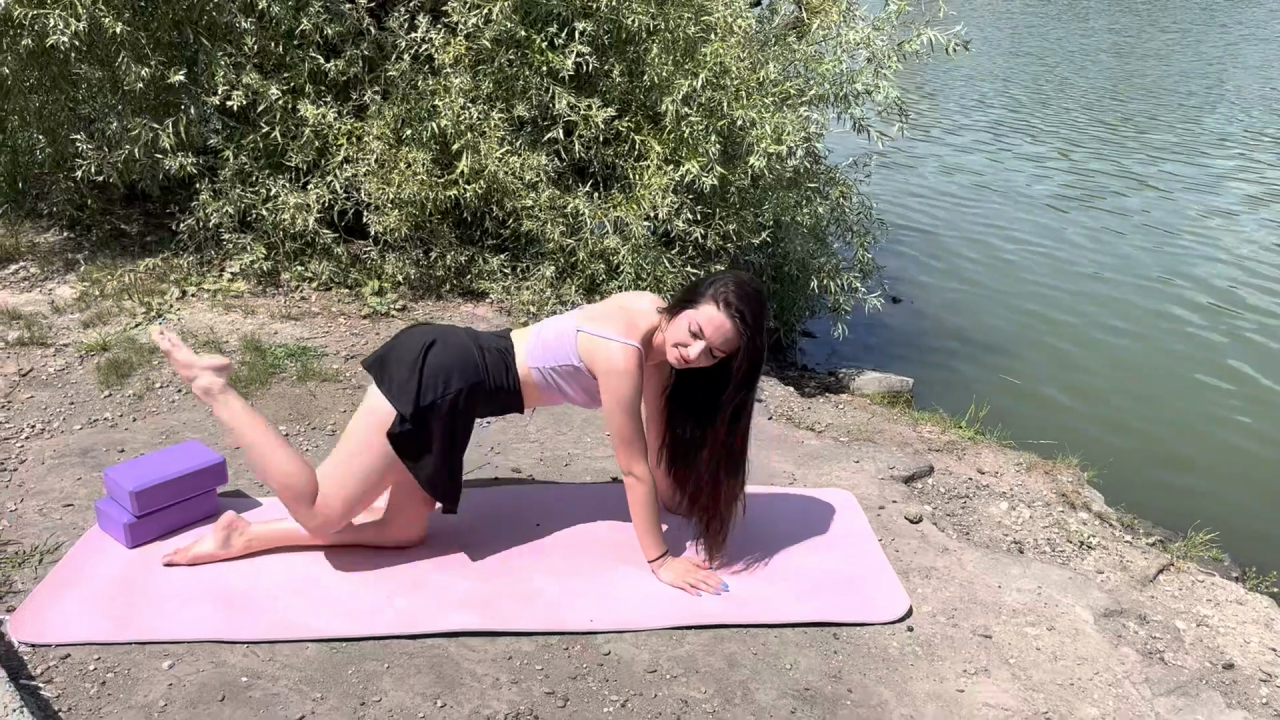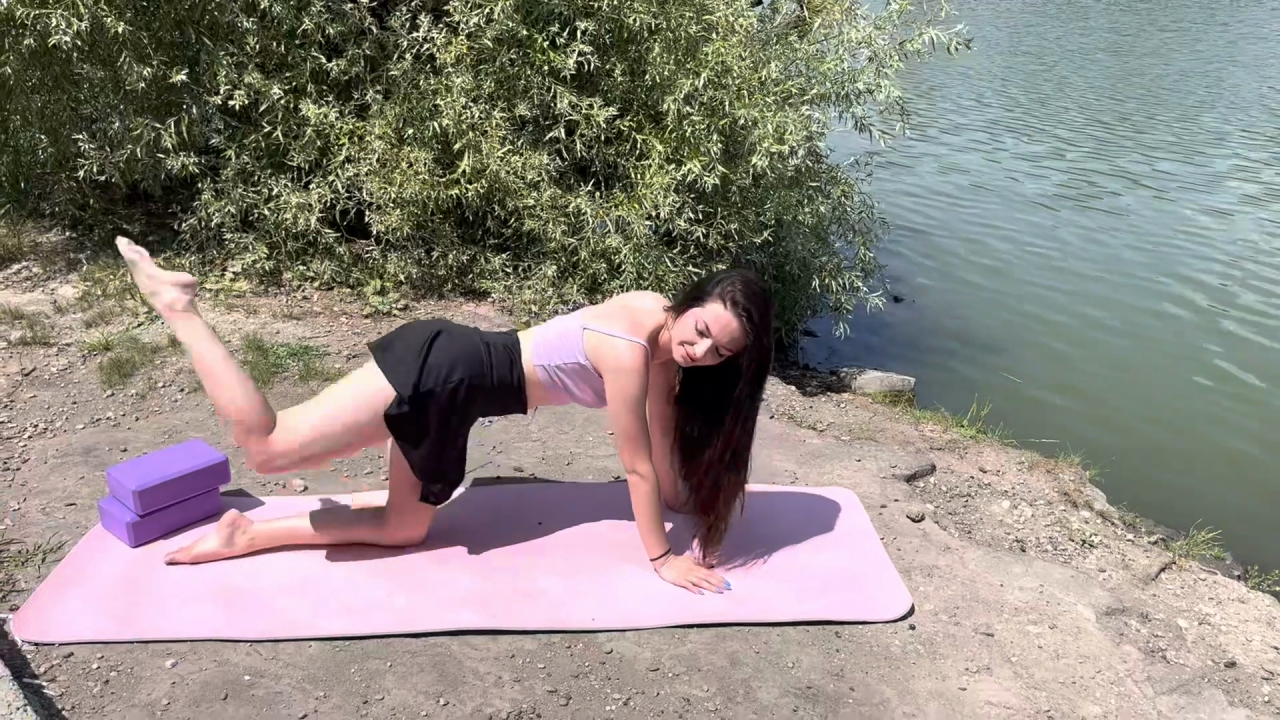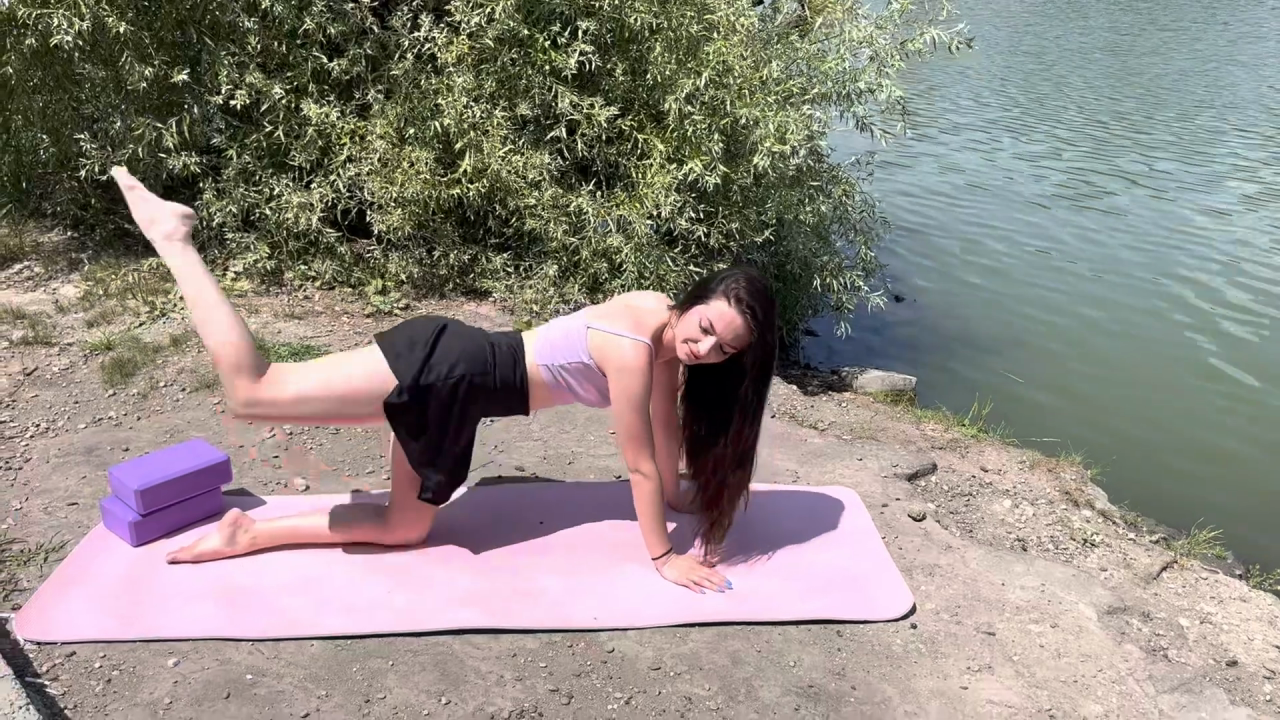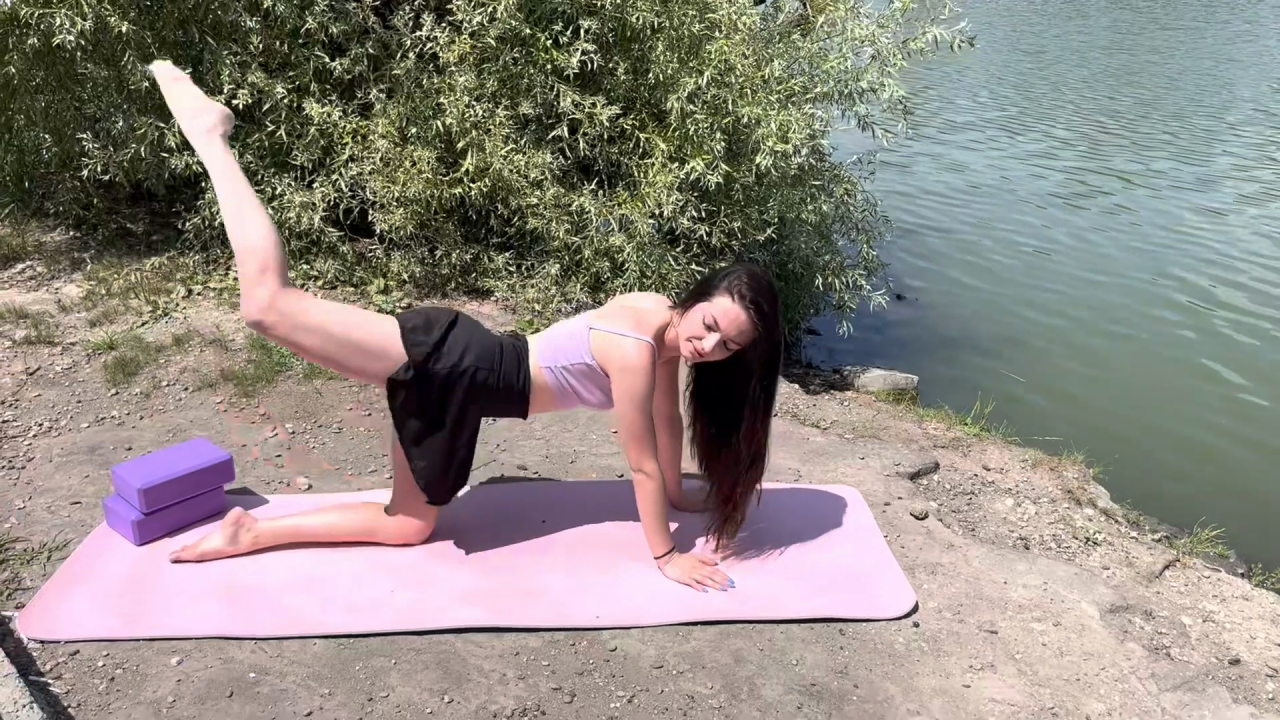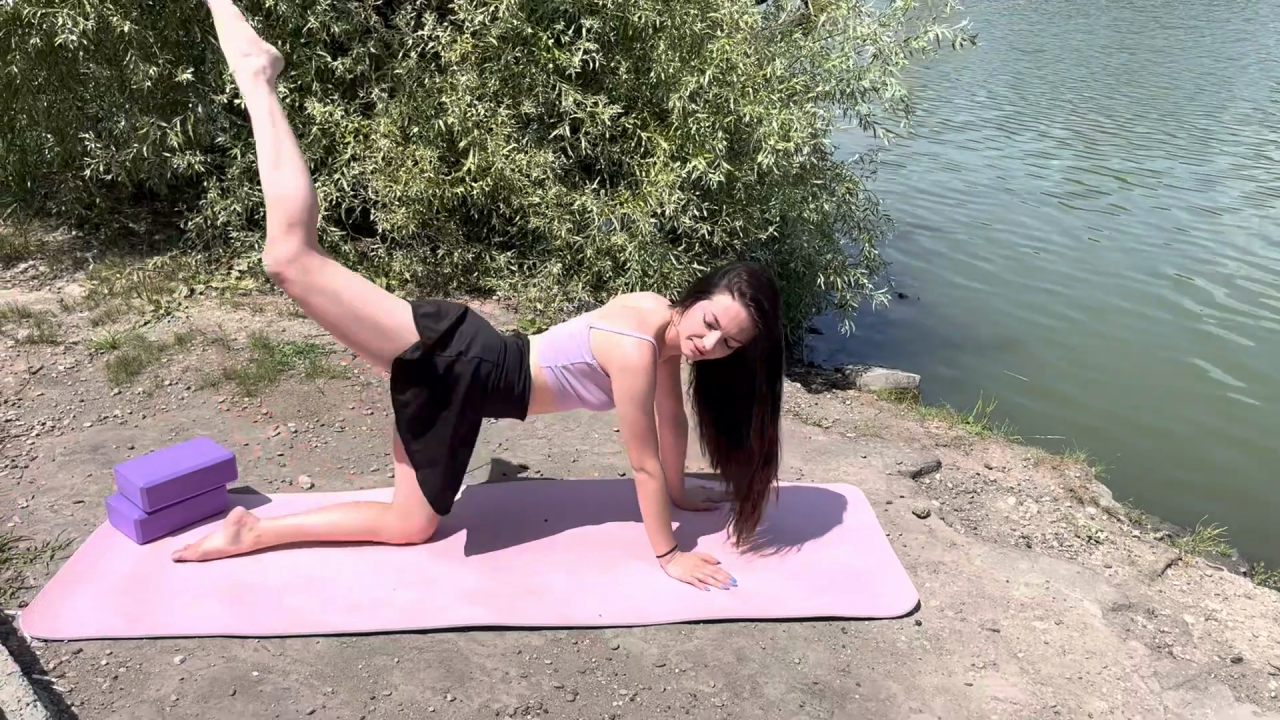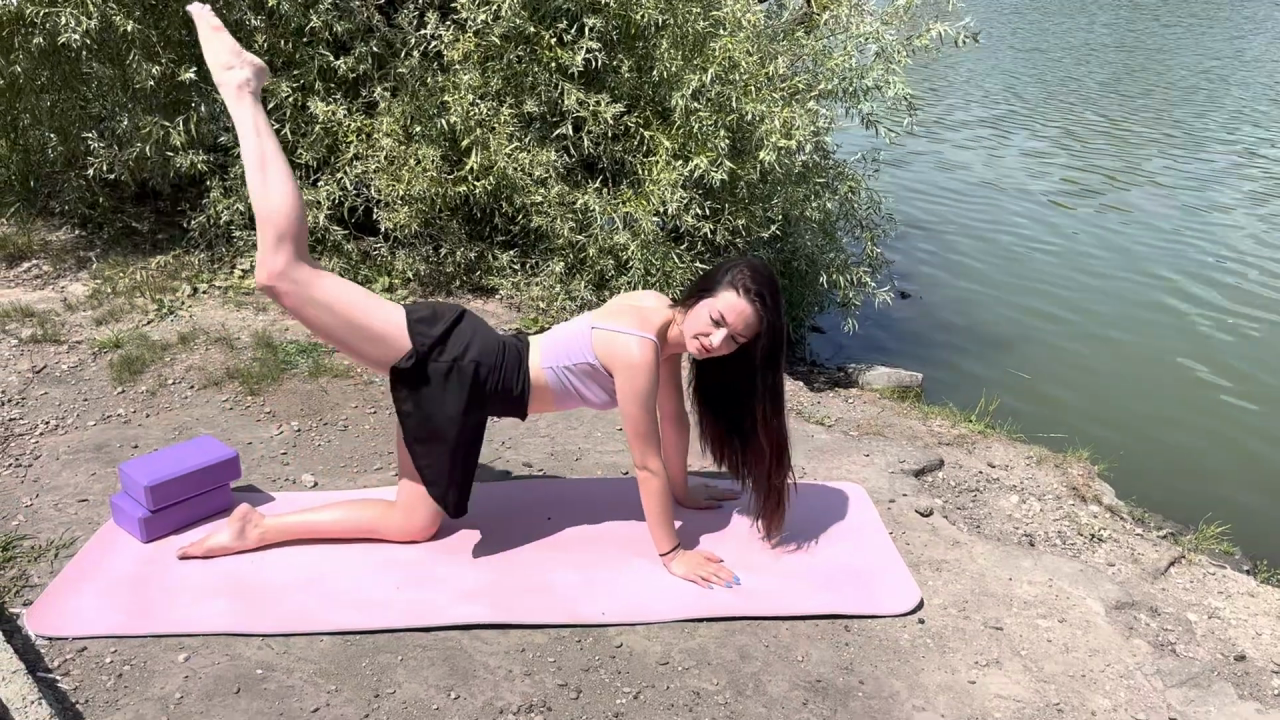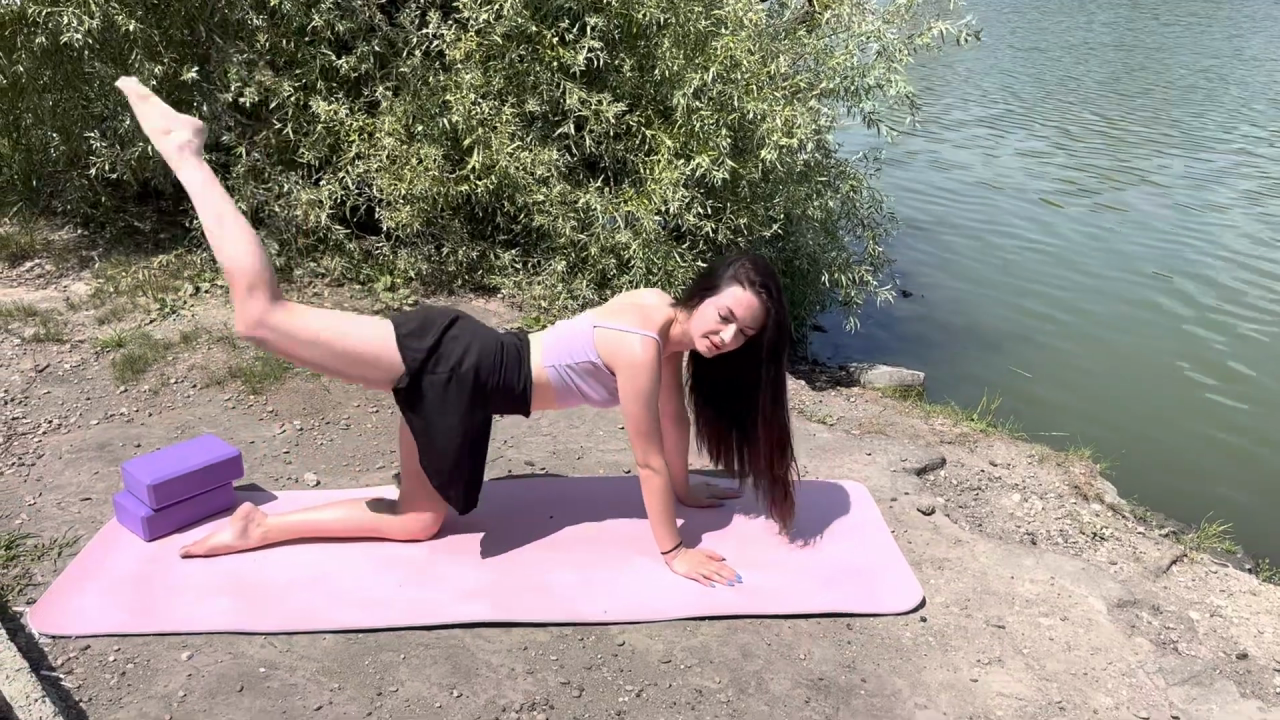
dt=0.1s
person 1, frame 1
left shoulder: (654, 317)
right shoulder: (622, 354)
left elbow: (660, 427)
right elbow: (635, 468)
left wrist: (671, 499)
right wrist: (659, 558)
left hip: (446, 362)
right hip: (439, 376)
left knee: (401, 528)
right knee: (320, 512)
left ankle: (242, 534)
right ankle: (214, 386)
person 1, frame 2
left shoulder: (655, 310)
right shoulder: (630, 352)
left elbow: (660, 430)
right elbow: (638, 466)
left wrist: (674, 505)
right wrist: (664, 558)
left hip: (460, 368)
right hip: (441, 372)
left knee: (406, 525)
right knee: (266, 449)
left ankle: (247, 529)
right ankle: (180, 304)
person 1, frame 3
left shoulder: (662, 318)
right shoulder: (631, 350)
left elbow: (665, 426)
right elbow: (642, 465)
left wrist: (676, 496)
right wrist: (661, 556)
left hip: (453, 386)
right hip: (438, 367)
left knee: (405, 527)
right knee: (252, 392)
left ankle: (246, 531)
right ankle: (173, 235)
person 1, frame 4
left shoulder: (656, 310)
right shoulder: (636, 349)
left elbow: (666, 434)
right elbow: (643, 467)
left wrist: (671, 505)
right wrist: (665, 557)
left hip: (456, 388)
right hip: (449, 366)
left knee: (410, 526)
right knee: (268, 304)
left ankle: (252, 529)
right ankle: (211, 133)
person 1, frame 5
left shoulder: (665, 327)
right shoulder: (635, 350)
left elbow: (671, 428)
right elbow: (644, 464)
left wrist: (678, 498)
right wrist: (668, 554)
left hip: (457, 385)
right hip: (447, 355)
left knee: (411, 526)
right knee: (289, 257)
left ankle: (253, 531)
right ankle: (257, 79)
person 1, frame 6
left shoulder: (674, 325)
right shoulder: (638, 351)
left elbow: (672, 436)
right elbow: (648, 461)
left wrist: (689, 491)
right wrist: (673, 553)
left hip: (455, 385)
right hip: (450, 359)
left knee: (415, 524)
right knee: (281, 270)
left ankle: (257, 527)
right ankle: (241, 91)
person 1, frame 7
left shoulder: (660, 313)
right shoulder: (642, 346)
left elbow: (674, 424)
right elbow: (648, 463)
left wrist: (685, 491)
right wrist: (672, 551)
left hip: (465, 377)
right hip: (450, 364)
left knee: (418, 523)
right knee: (260, 314)
left ankle: (258, 526)
right ankle: (184, 150)
